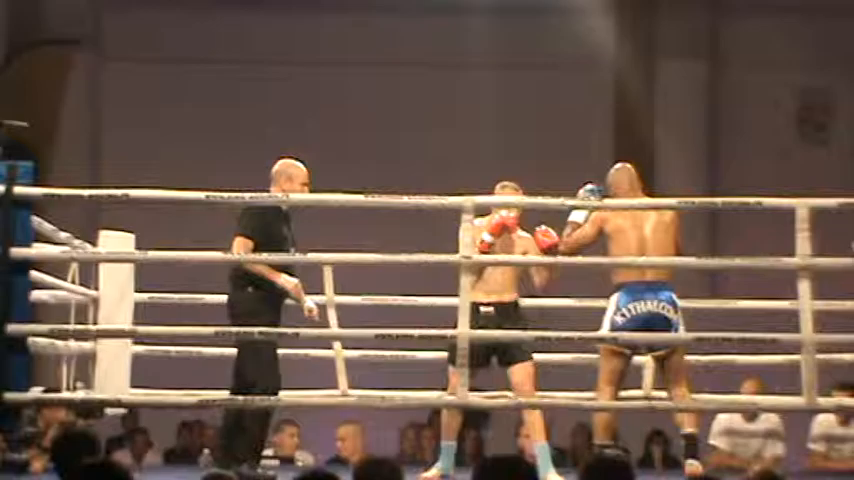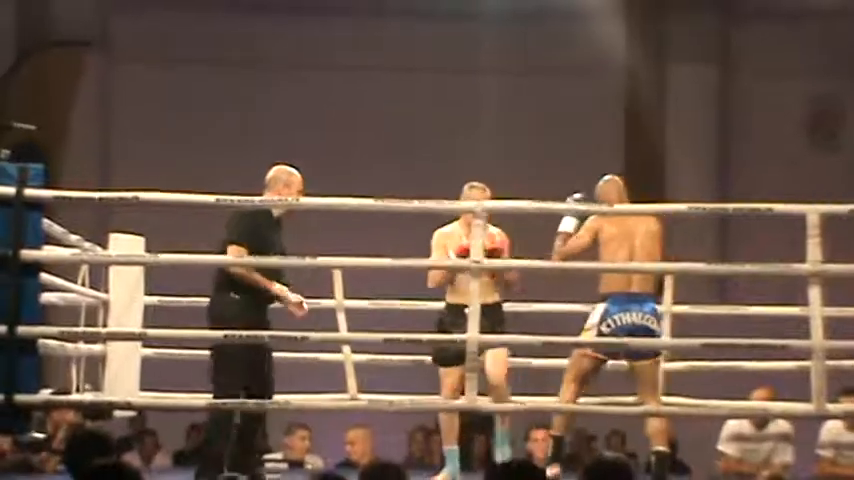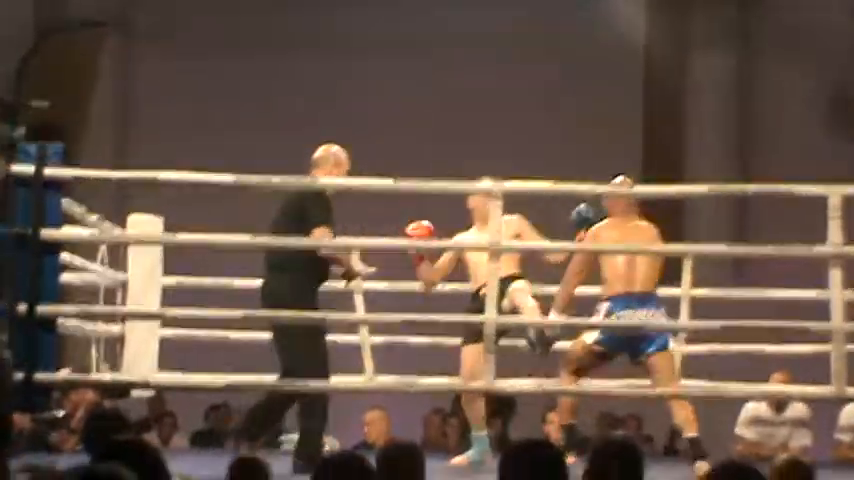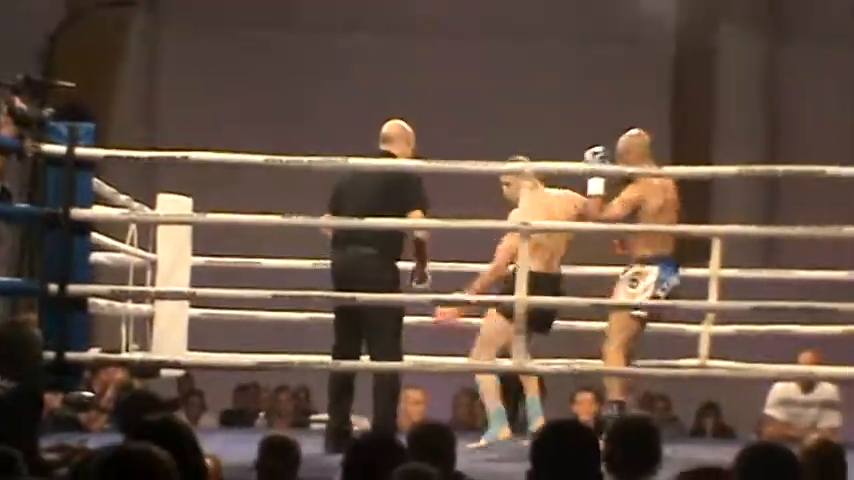
dt=0.5s
person 1, frame 1
left shoulder: (281, 217)
right shoulder: (259, 210)
right elbow: (239, 253)
left wrist: (302, 297)
right wrist: (279, 277)
left hip: (265, 306)
right hip: (250, 303)
left knee: (246, 386)
right knee: (266, 383)
left ankle: (230, 459)
right ankle: (247, 459)
person 1, frame 2
left shoulder: (273, 223)
right shoulder: (249, 216)
right elbow: (235, 263)
left wrist: (286, 296)
right wrist: (273, 286)
left hip: (254, 313)
right hip: (232, 310)
left knee: (260, 392)
right knee: (227, 392)
person 1, frame 3
left shoulder: (303, 196)
right shoulder: (315, 196)
right elbow: (324, 245)
left wrist: (345, 265)
right wrist: (350, 266)
left hip: (293, 290)
right hip: (289, 290)
left knee: (313, 374)
right knee: (303, 374)
left ankle: (308, 455)
right ankle: (259, 438)
person 1, frame 4
left shoulder: (353, 175)
right shoulder: (405, 176)
right elbow: (419, 230)
right wrist: (421, 265)
left hip: (343, 262)
right hip: (375, 266)
left knee: (345, 351)
right knee: (386, 355)
left ankle: (337, 433)
person 2, frame 1
left shoulder: (607, 213)
right shoulder: (667, 212)
left elbow: (566, 246)
left wrist: (581, 208)
left hip: (627, 302)
right hip: (663, 301)
left knee: (607, 388)
right knee: (678, 385)
right ankle: (691, 454)
person 2, frame 2
left shoulder: (598, 221)
right shoulder: (653, 224)
left elbow: (560, 255)
left wrist: (569, 220)
left hip: (611, 311)
right hip: (646, 311)
left knee: (572, 384)
right knee: (650, 399)
person 2, frame 3
left shoulder: (600, 231)
right shoulder: (652, 232)
left elbow: (573, 275)
left wrist: (554, 316)
left hip: (618, 312)
right hip: (651, 313)
left knee: (568, 372)
right knee: (671, 391)
left ankle: (564, 448)
right ankle: (699, 455)
person 2, frame 4
left shoulder: (640, 189)
right shoulder: (666, 184)
left elbow: (597, 217)
left wrist: (596, 175)
left hip: (648, 274)
right hip: (659, 269)
left knee: (613, 349)
person 3, frame 1
left shoulder: (524, 239)
right shoulder: (473, 228)
left elbow: (540, 283)
left wrist: (547, 254)
right wrist: (490, 235)
left hip: (508, 317)
right hip: (474, 315)
left knee: (526, 391)
right knee: (455, 391)
person 3, frame 2
left shoulder: (496, 236)
right shoulder: (443, 235)
left elbow: (511, 282)
right elbow: (433, 282)
left wrist: (500, 259)
right wrist: (457, 257)
left hip: (490, 314)
right hip: (455, 316)
left knee: (496, 379)
right knee: (450, 393)
left ankle: (502, 443)
person 3, frame 3
left shoulder: (514, 223)
right shoulder: (461, 240)
left elbow: (552, 254)
right elbow: (429, 280)
right wrist: (418, 255)
left hip: (510, 289)
right hip: (480, 302)
left knee: (519, 290)
right knee: (469, 379)
right ankle: (480, 446)
person 3, frame 4
left shoulder: (522, 214)
right shoulder: (565, 199)
left elbow: (499, 265)
left wrist: (467, 298)
left hip: (527, 285)
right hip: (550, 288)
left knee: (481, 357)
left ankle: (498, 426)
right ankle: (536, 419)
